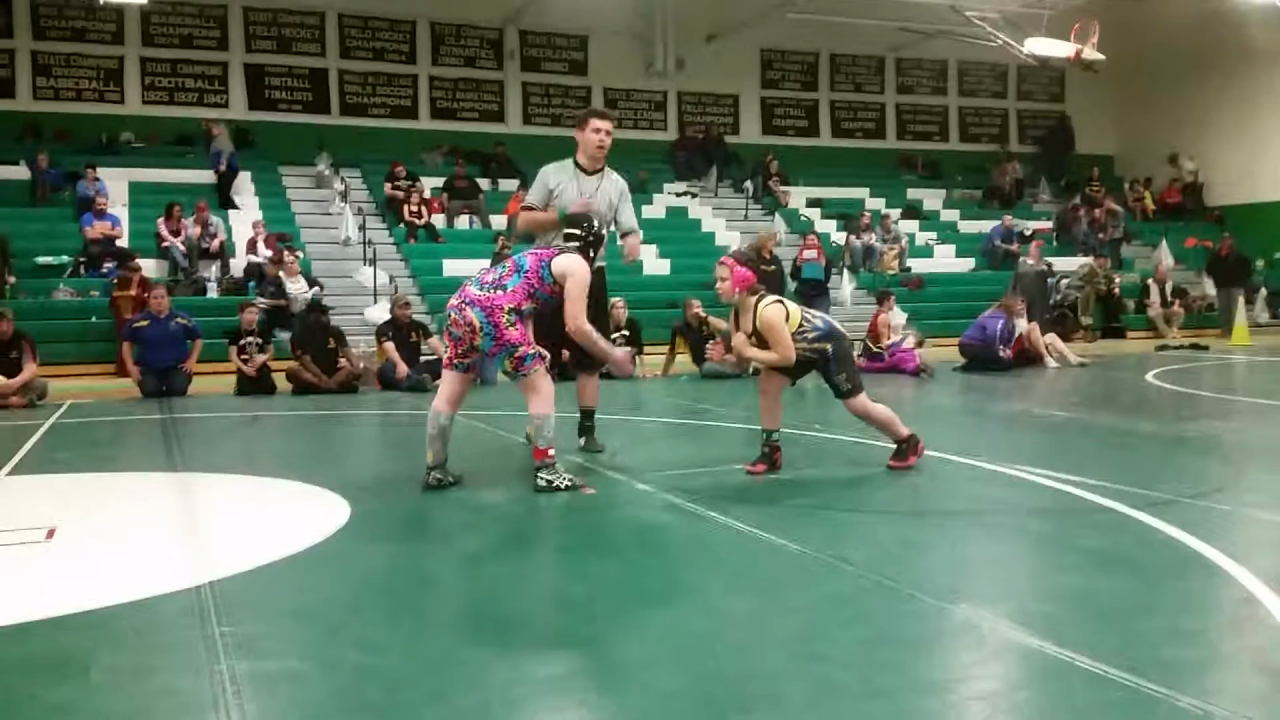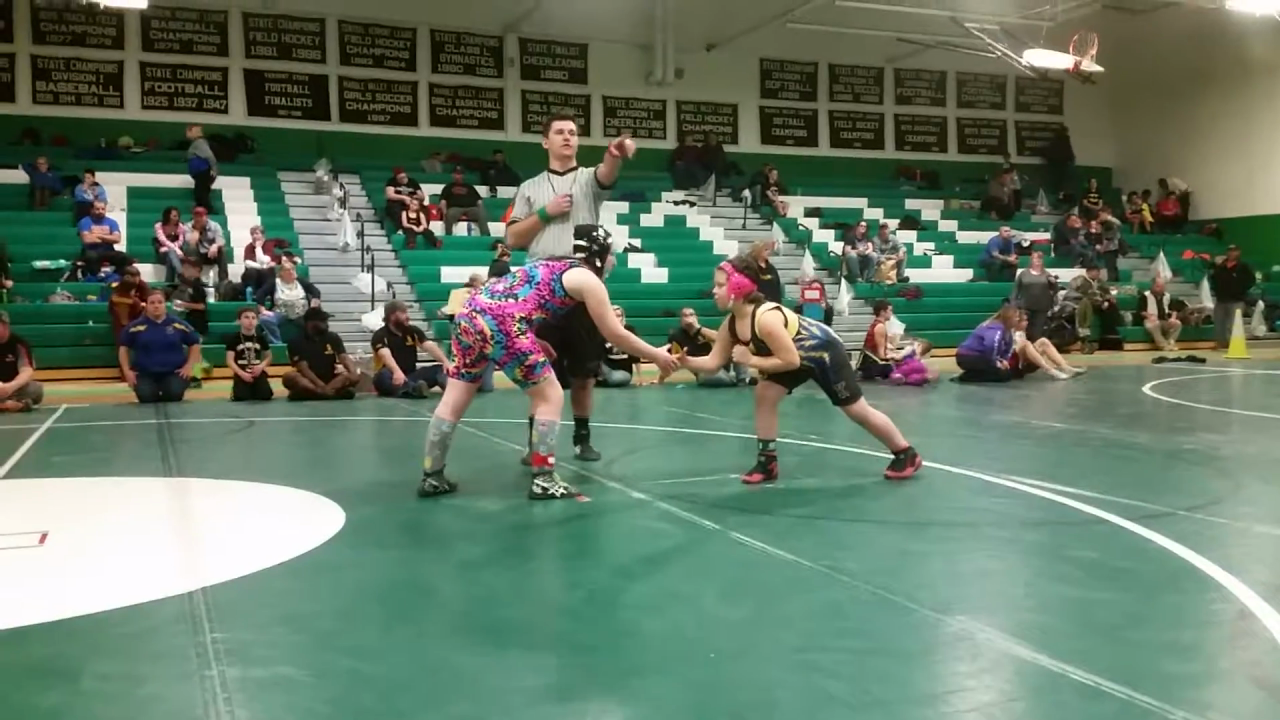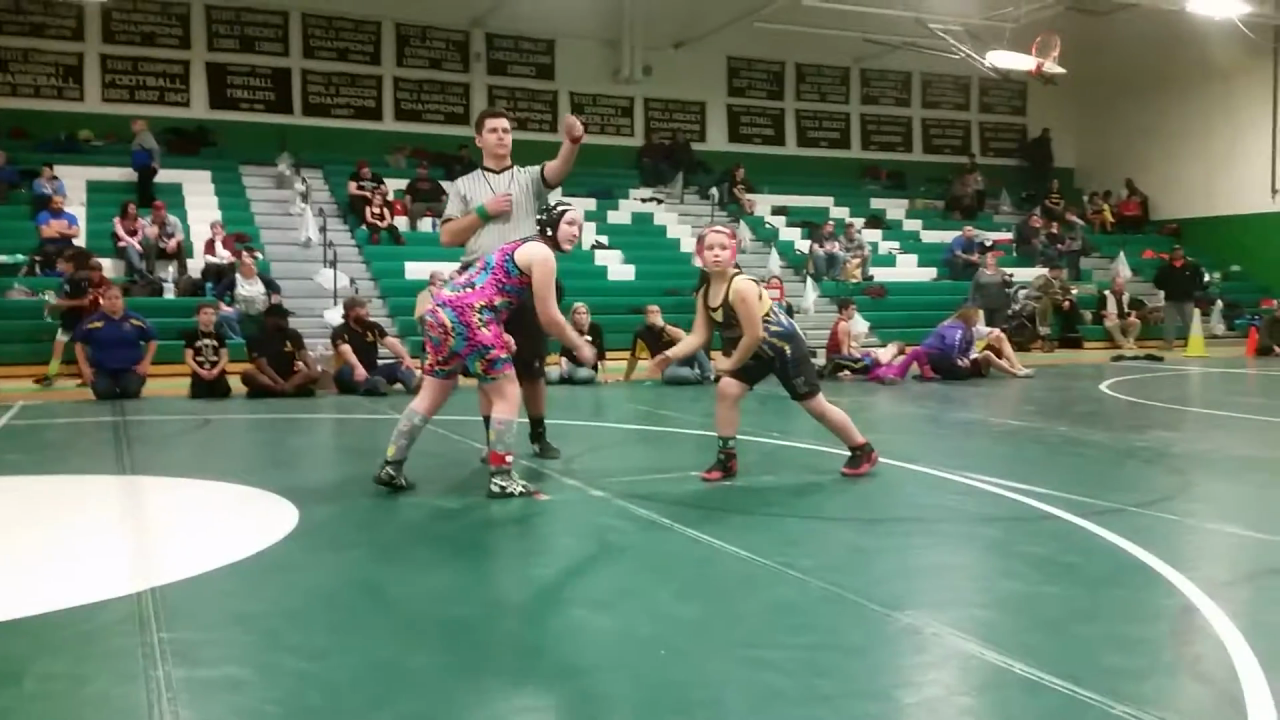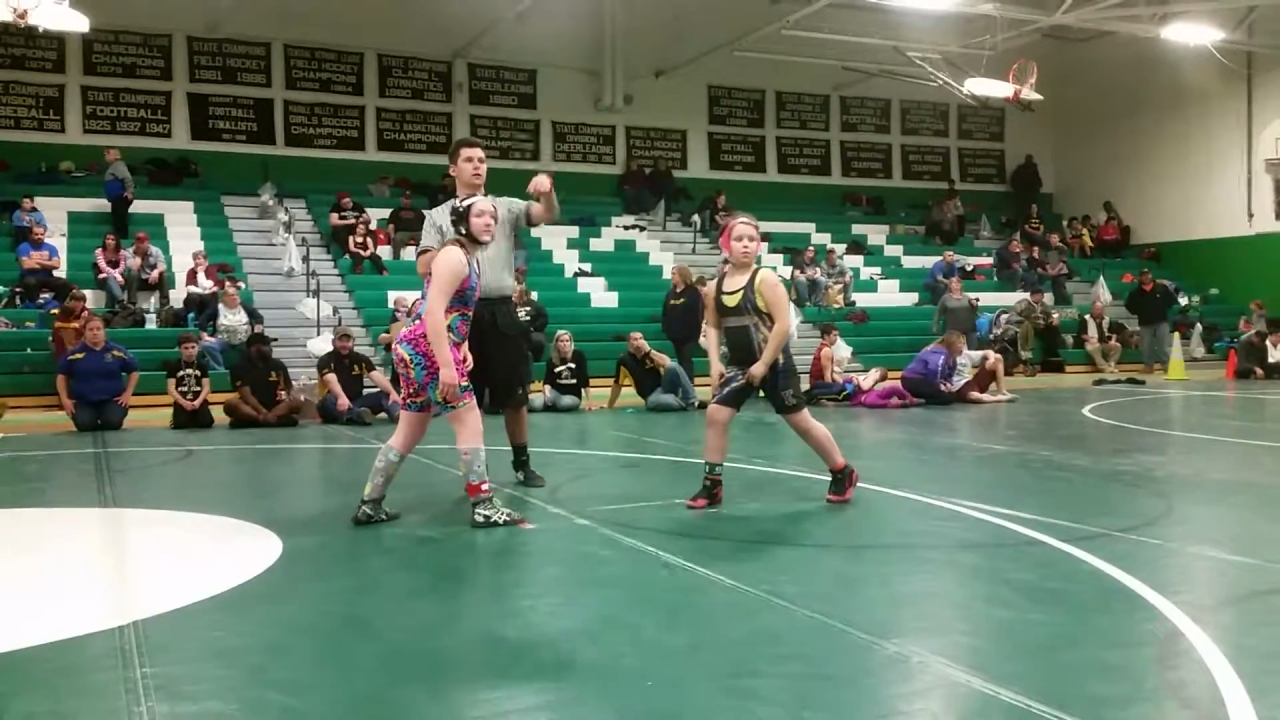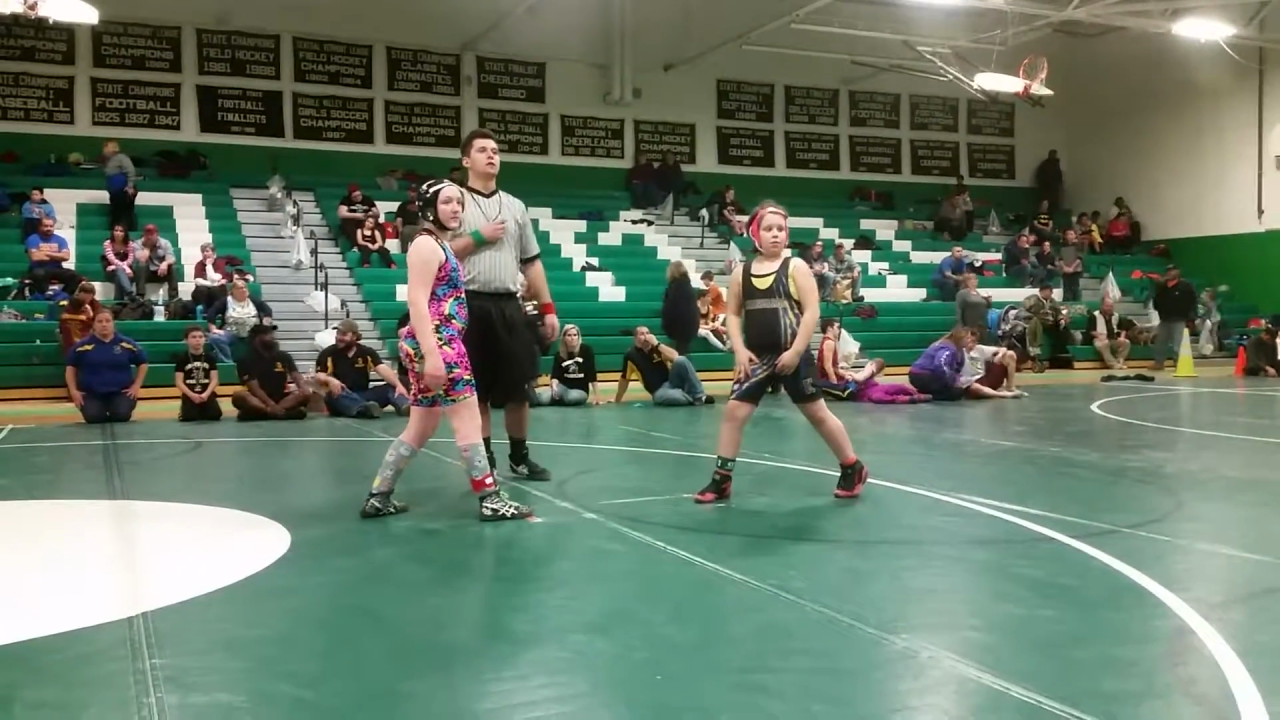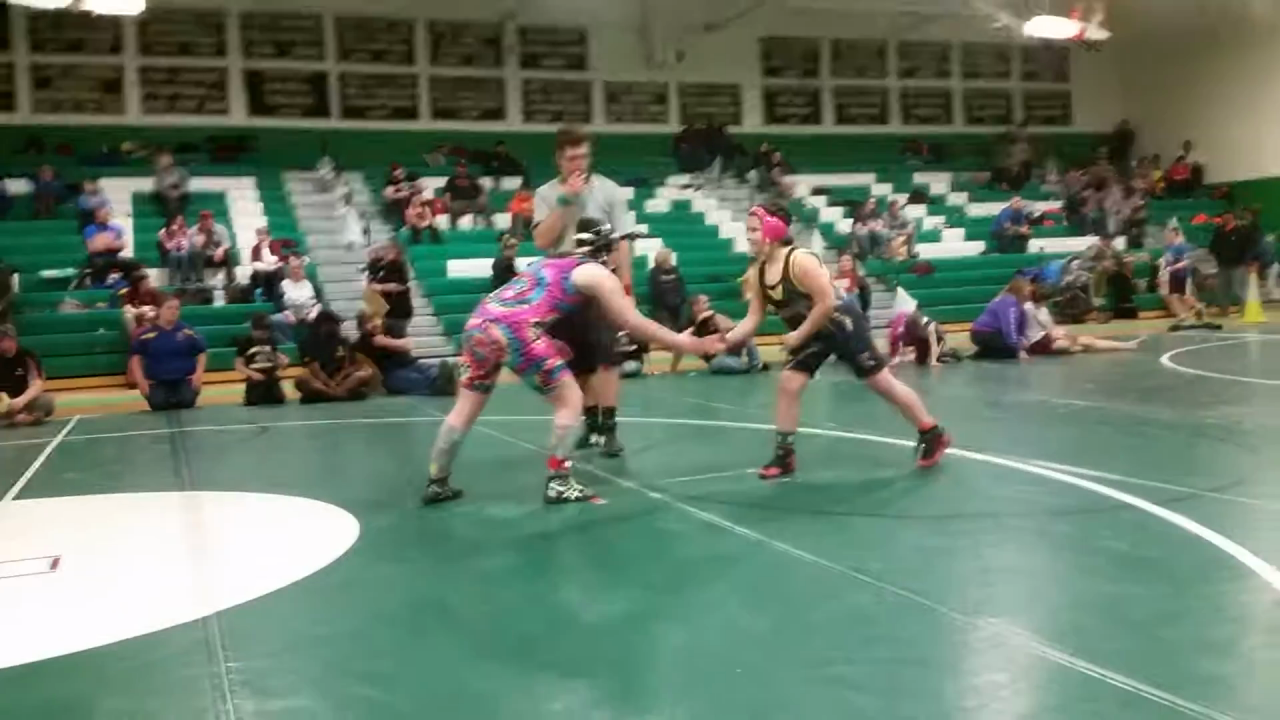
dt=0.7s
person 1, frame 1
left shoulder: (616, 185)
right shoulder: (551, 174)
left elbow: (629, 232)
right elbow: (523, 222)
left wrist: (632, 249)
right wrist: (564, 214)
left hip: (590, 277)
left knee: (590, 359)
left ankle: (586, 429)
person 1, frame 2
left shoulder: (589, 179)
right shoulder: (530, 188)
left elbow: (609, 171)
right elbow: (512, 239)
left wrist: (615, 152)
right wrist: (544, 213)
left knee: (583, 368)
left ankle: (582, 437)
right ankle: (536, 441)
person 1, frame 3
left shoulder: (529, 178)
right shoulder: (464, 185)
left elbow: (560, 169)
right elbow: (447, 237)
left wrist: (573, 140)
right wrist: (483, 211)
left knee: (532, 367)
left ankle: (539, 436)
person 1, frame 4
left shoulder: (507, 207)
right shoulder: (439, 215)
left elbow: (549, 217)
right elbow: (424, 267)
left wrist: (547, 193)
left hip: (501, 310)
left knee: (515, 394)
left ankle: (522, 463)
person 1, frame 5
left shoulder: (516, 206)
left elbow: (531, 263)
left wrist: (548, 308)
right wrist: (477, 237)
left hip: (508, 306)
right hip: (469, 305)
left knee: (518, 388)
right knee: (476, 390)
left ankle: (519, 457)
right ankle: (485, 460)
person 1, frame 6
left shoulder: (608, 190)
right shoulder: (546, 194)
left elbow: (622, 242)
right elbow: (542, 240)
left wrist: (625, 288)
right wrist: (564, 200)
left knee: (605, 354)
right knee: (577, 361)
left ankle: (608, 427)
right ankle: (591, 425)
person 2, frame 1
left shoulder: (544, 255)
right shoulder: (578, 265)
right elbow: (577, 325)
left wrist: (530, 349)
right wrist: (612, 355)
left hip: (461, 306)
right hip: (491, 315)
left knee: (450, 392)
right knee: (541, 390)
left ankle: (435, 470)
right ankle: (546, 471)
person 2, frame 2
left shoulder: (553, 265)
right shoulder: (588, 279)
right elbow: (614, 333)
left wrist: (536, 342)
right wrist: (656, 355)
left hip: (470, 315)
right hip: (501, 326)
left knee: (453, 400)
right knee: (550, 397)
left ankle: (432, 476)
right ankle: (543, 480)
person 2, frame 3
left shoulder: (522, 248)
right shoulder: (543, 254)
right elbow: (548, 317)
left wrist: (500, 334)
right wrist: (580, 346)
left hip: (441, 312)
right hip: (466, 318)
left knee: (431, 395)
right knee: (508, 394)
left ankle: (392, 466)
right ankle: (501, 478)
person 2, frame 4
left shoulder: (468, 257)
right shoulder: (453, 256)
right elbow: (433, 312)
left wrist: (463, 349)
right wrist: (447, 363)
left hip: (416, 350)
right hip: (428, 351)
left knee: (408, 434)
right knee: (469, 424)
left ankle: (369, 504)
right ankle: (484, 506)
person 2, frame 5
left shoulder: (441, 246)
right shoulder: (426, 244)
right elbow: (417, 303)
right wrist: (432, 354)
left hip: (441, 343)
right hip: (436, 343)
left knee: (420, 429)
right knee: (468, 420)
left ankle: (378, 497)
right ankle: (490, 499)
person 2, frame 6
left shoulder: (553, 262)
right shoulder: (595, 273)
right elbow: (634, 324)
right wrist: (684, 343)
left hip: (481, 322)
right hip: (514, 331)
left knee: (465, 408)
right knee: (569, 400)
left ankle: (436, 483)
right ankle: (558, 483)
person 3, frame 1
left shoulder: (768, 312)
right shoulder: (736, 315)
left elbow: (787, 357)
right elbow: (743, 358)
left wrist: (748, 351)
right wrist: (723, 356)
left hip: (829, 342)
right hip: (801, 346)
left knee: (858, 404)
right knee: (767, 385)
left ankle: (909, 442)
right ankle: (771, 452)
person 3, frame 2
left shoulder: (766, 318)
right shoulder: (731, 324)
left elbow: (790, 360)
right elbow: (714, 361)
left wrist: (751, 360)
right wrist: (686, 362)
left hip: (824, 351)
right hip: (797, 355)
left knee: (857, 410)
right knee: (764, 395)
left ankle: (906, 454)
right ankle: (767, 462)
person 3, frame 3
left shoulder: (742, 286)
right shoulder: (704, 293)
left elbow: (754, 335)
right elbow: (697, 337)
left wrist: (731, 362)
right wrist: (669, 355)
left hip: (785, 346)
right hip: (756, 351)
left knee: (815, 405)
right knee: (726, 390)
left ankle: (863, 449)
right ankle: (726, 459)
person 3, frame 4
left shoulder: (765, 279)
right shoulder: (717, 285)
left elbow: (783, 324)
right elbow: (712, 326)
left wrist: (764, 363)
right wrist: (714, 362)
left hip: (774, 364)
right hip: (737, 364)
left knee: (800, 421)
right knee: (715, 415)
left ankle: (843, 472)
right ankle: (712, 486)
person 3, frame 5
left shoulder: (796, 267)
right shoulder: (742, 272)
left elbow: (812, 312)
right elbow: (733, 314)
left wrist: (796, 351)
right wrist: (740, 349)
left hip: (792, 355)
right hip: (756, 357)
left knee: (817, 413)
right knee: (734, 411)
left ankle: (853, 468)
right ankle: (721, 480)
person 3, frame 6
left shoulder: (799, 260)
right shoulder: (759, 272)
left elbow: (827, 303)
right elbow: (752, 320)
left wrist: (799, 334)
right wrist: (727, 339)
left hip: (843, 323)
right hip: (811, 332)
left knee: (881, 382)
right knee: (789, 384)
left ankle: (931, 433)
right ankle: (784, 455)
